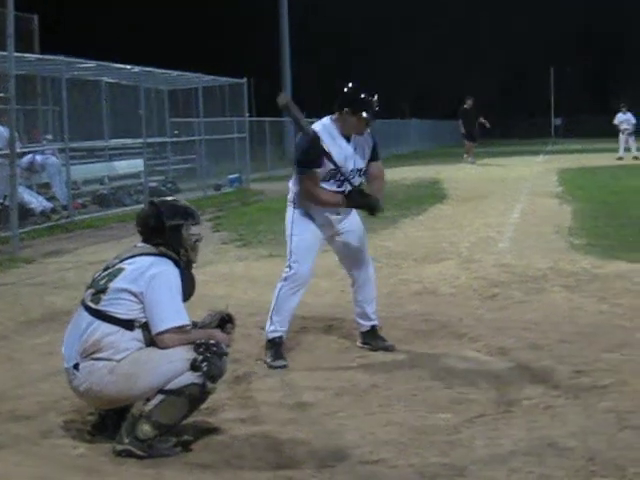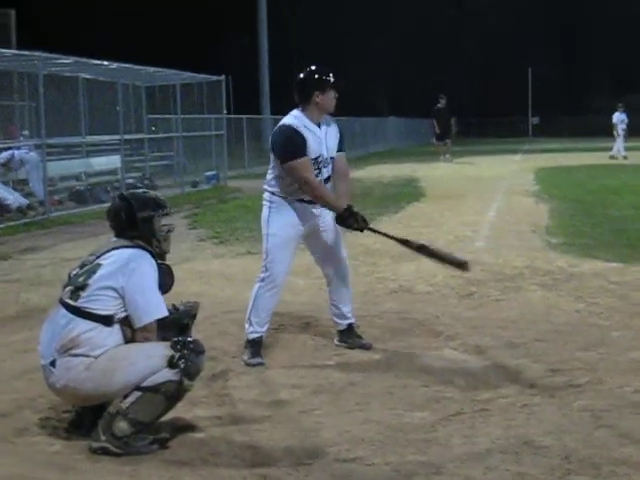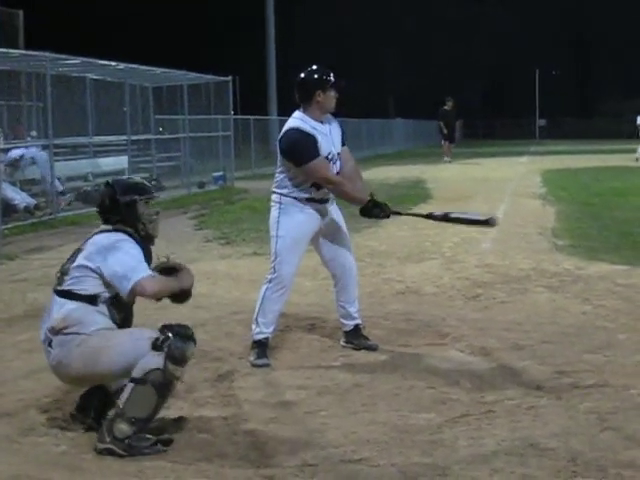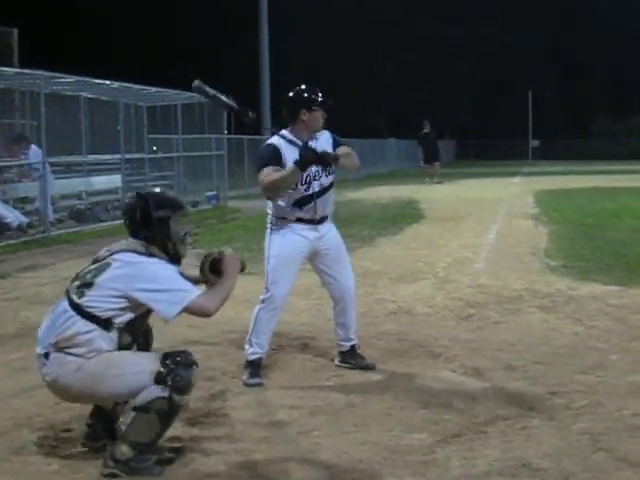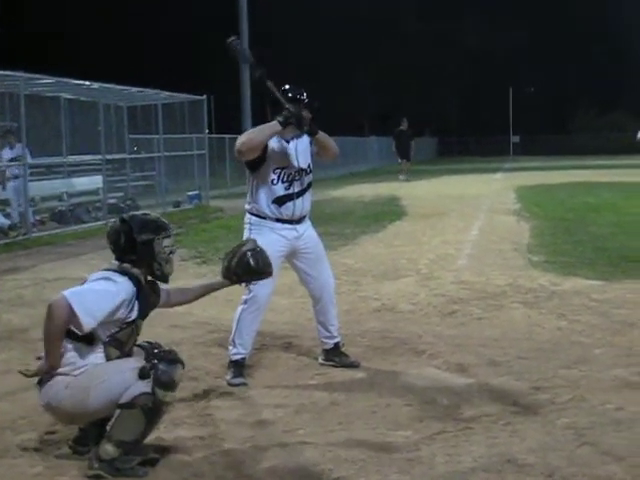
dt=1s
person 1, frame 1
left shoulder: (366, 138)
right shoulder: (314, 138)
left elbow: (377, 176)
right elbow: (310, 191)
left wrist: (372, 198)
right wrist: (350, 199)
left hip: (345, 213)
right hip: (308, 211)
left knee: (364, 270)
right knee: (298, 273)
left ankle: (369, 331)
right ankle: (274, 340)
person 1, frame 2
left shoulder: (331, 127)
right shoulder: (289, 131)
left elbow: (340, 173)
right elbow: (308, 181)
left wrist: (343, 209)
right wrist: (343, 210)
left hip: (319, 208)
right hip: (284, 209)
left knee: (338, 268)
right knee: (273, 275)
left ankle: (345, 328)
right ankle: (253, 339)
person 1, frame 3
left shoulder: (332, 124)
right shoulder: (297, 133)
left elbow: (347, 166)
right elbow: (330, 180)
left wrist: (369, 199)
right wrist: (367, 203)
left hip: (326, 207)
right hip: (294, 209)
left knee: (346, 267)
right knee: (281, 274)
left ankle: (351, 329)
right ankle: (260, 340)
person 1, frame 4
left shoulder: (327, 138)
right shoulder: (273, 147)
left elbow: (354, 161)
right elbow: (268, 187)
left wrist: (333, 158)
right wrist: (298, 167)
left hip: (323, 228)
right hip: (287, 231)
left knee: (345, 289)
right knee: (274, 295)
left ankle: (347, 350)
right ankle: (253, 360)
person 1, frame 5
left shoulder: (304, 138)
right shoulder: (265, 140)
left elbow: (332, 152)
right elbow: (241, 148)
left wrist: (312, 130)
right wrist: (280, 122)
left hip: (302, 228)
right hip: (266, 230)
left knee: (324, 287)
right knee: (257, 295)
left ankle: (331, 348)
right ankle: (236, 360)
person 2, frame 1
left shoulder: (134, 258)
right shoulder: (161, 267)
right elbow: (168, 338)
left wrist: (201, 327)
right wrist: (211, 335)
right hip: (100, 375)
left knee: (184, 343)
right knee: (210, 357)
left ankle: (114, 416)
right ankle: (139, 436)
person 2, frame 2
left shoulder: (109, 254)
right shoulder: (138, 259)
right elbow: (146, 334)
left wrist: (168, 316)
left hip: (58, 367)
right hip: (77, 372)
right knee: (189, 354)
left ankle: (93, 412)
right ankle: (115, 433)
person 2, frame 3
left shoulder: (106, 241)
right shoulder: (117, 242)
left elbow: (130, 292)
right elbow: (148, 287)
left wrist: (165, 281)
right wrist: (181, 280)
left hip: (68, 348)
right hip: (75, 351)
left knee: (146, 352)
right knee: (176, 341)
left ankle: (94, 405)
right ankle: (121, 433)
person 2, frame 4
left shoulder: (127, 253)
right shoulder: (145, 266)
left elbow: (167, 276)
right elbow: (207, 306)
left wrist: (202, 277)
right wrist: (229, 274)
left hip: (62, 355)
right hip: (70, 368)
left knee: (138, 339)
right knee: (179, 370)
left ankle: (102, 427)
right ankle: (125, 456)
person 2, frame 5
left shoulder: (133, 280)
right shoulder: (119, 285)
left elbow: (171, 296)
right elbow: (59, 306)
left wrist: (220, 283)
right wrist: (50, 366)
left hip: (76, 381)
right hip: (65, 389)
left knee: (149, 355)
right knee: (164, 367)
left ankle: (93, 434)
right ankle: (109, 456)
